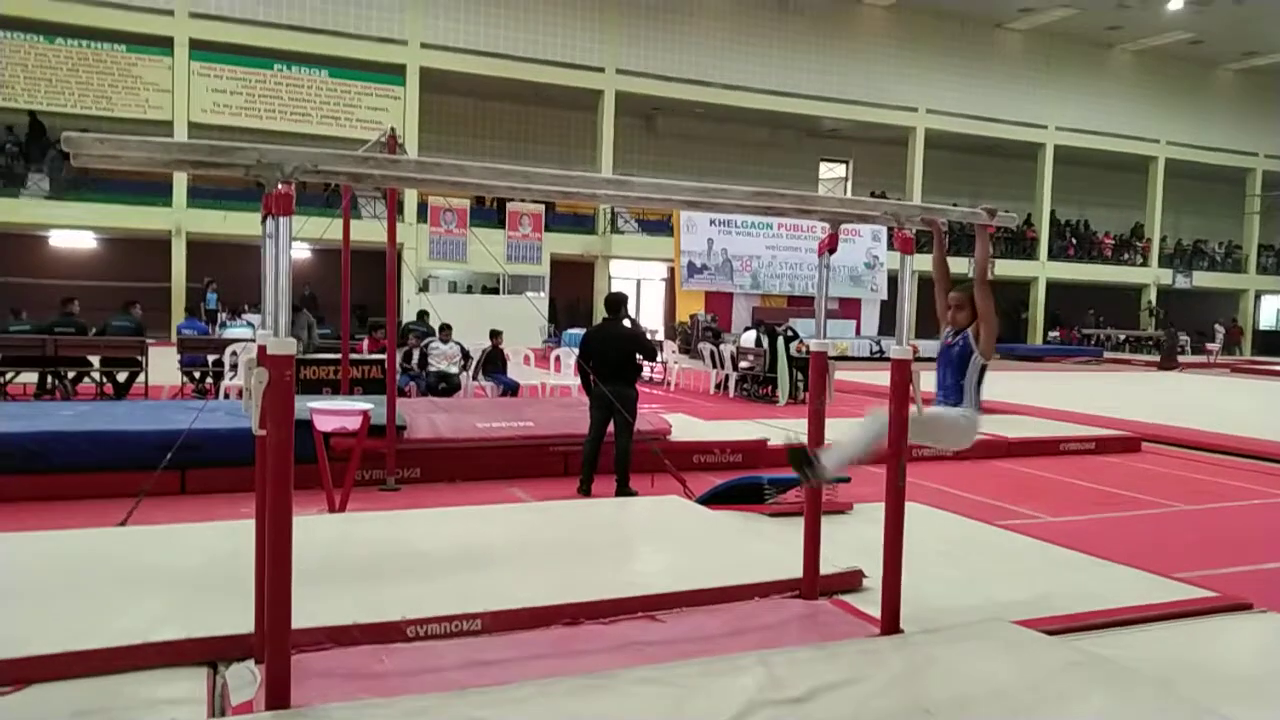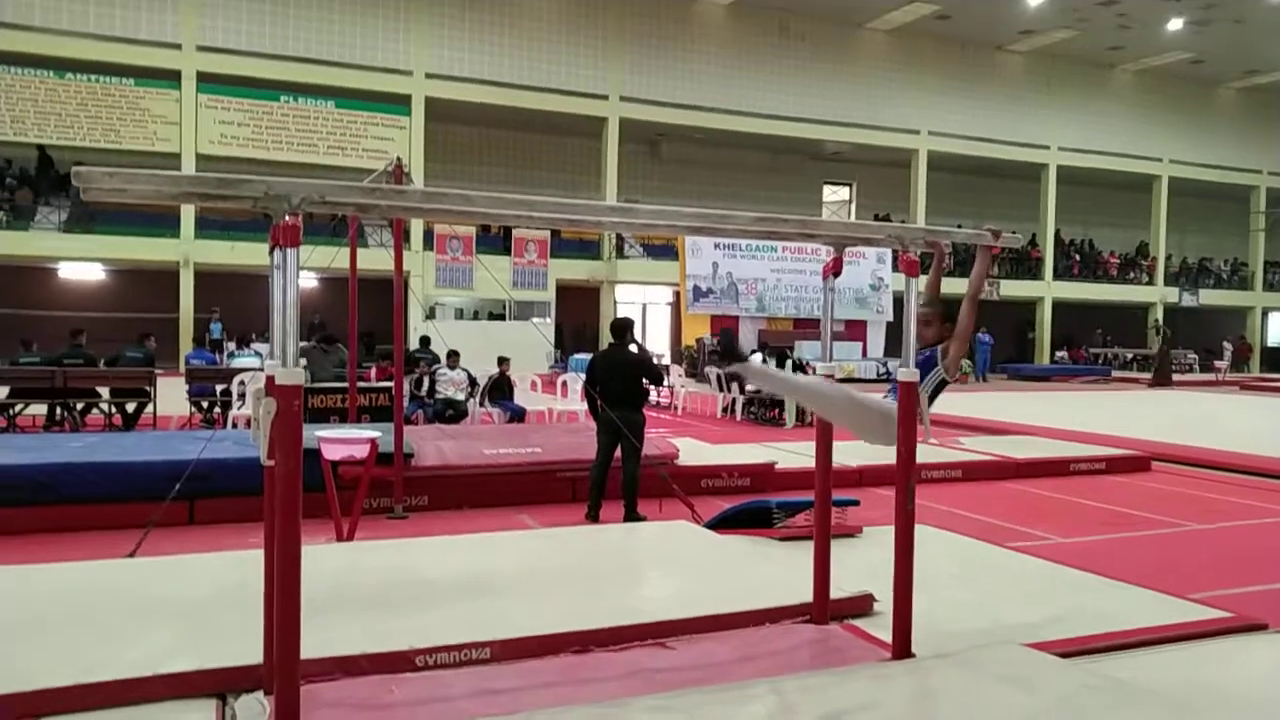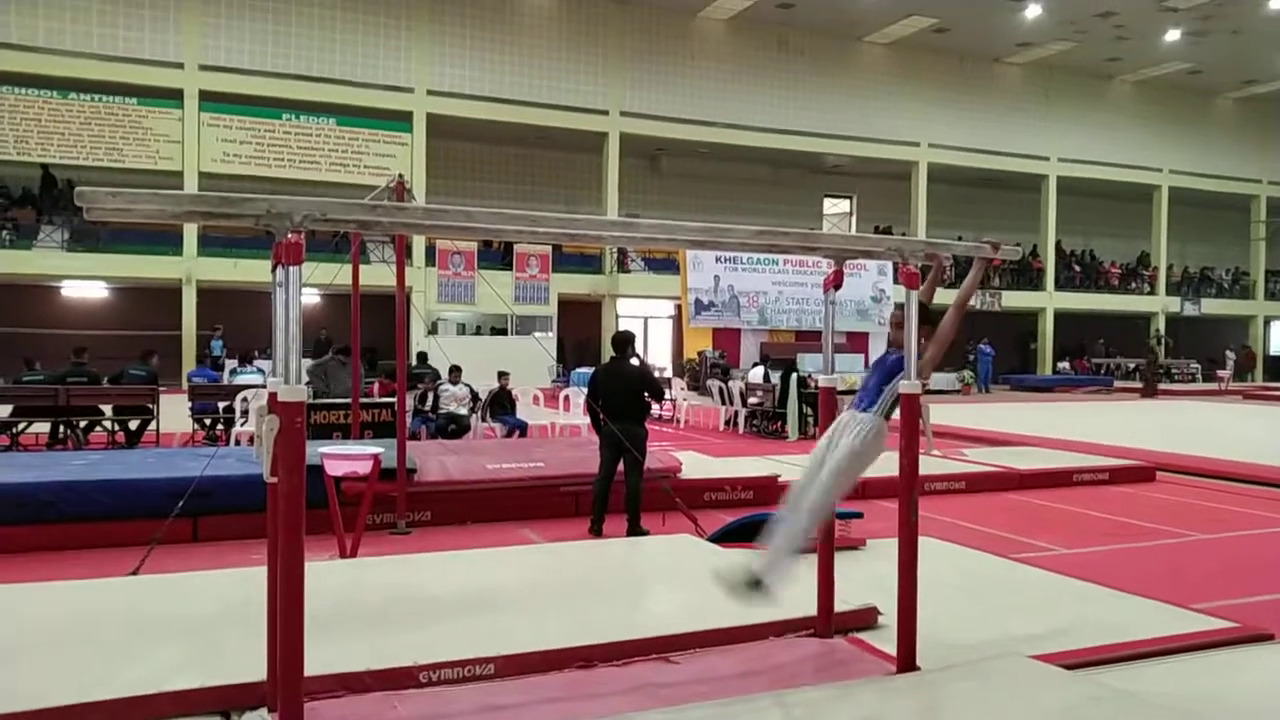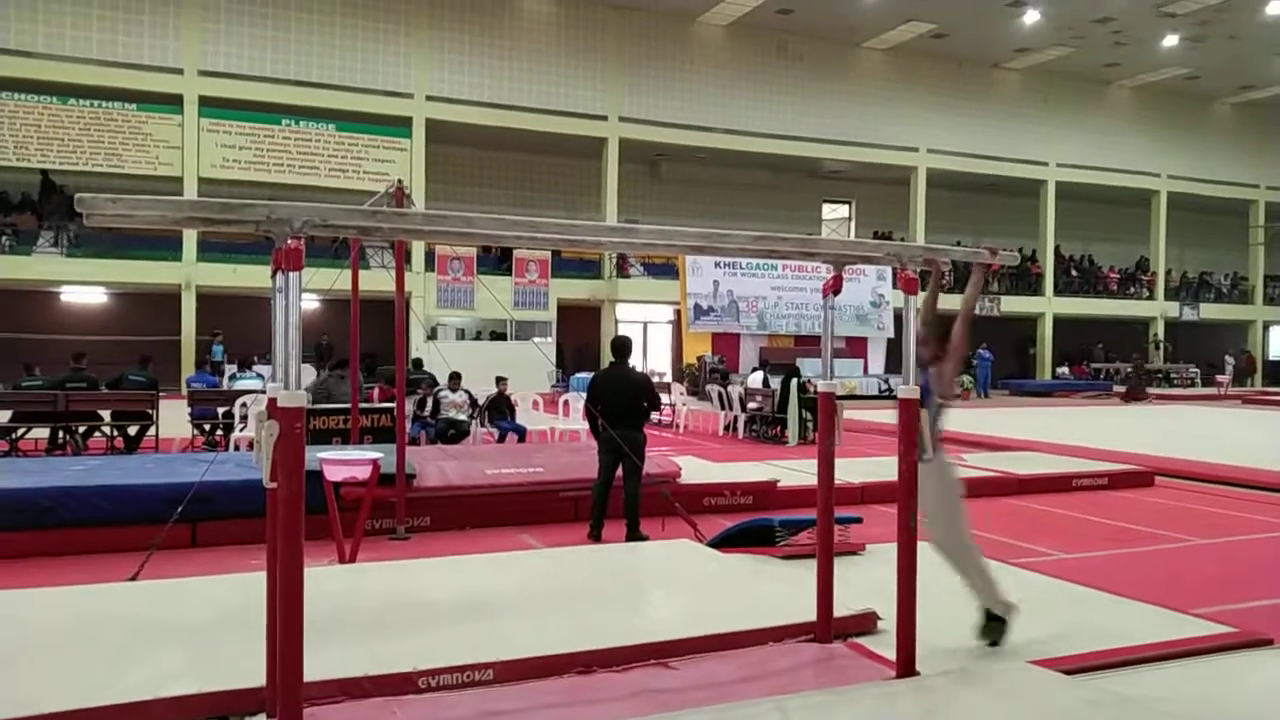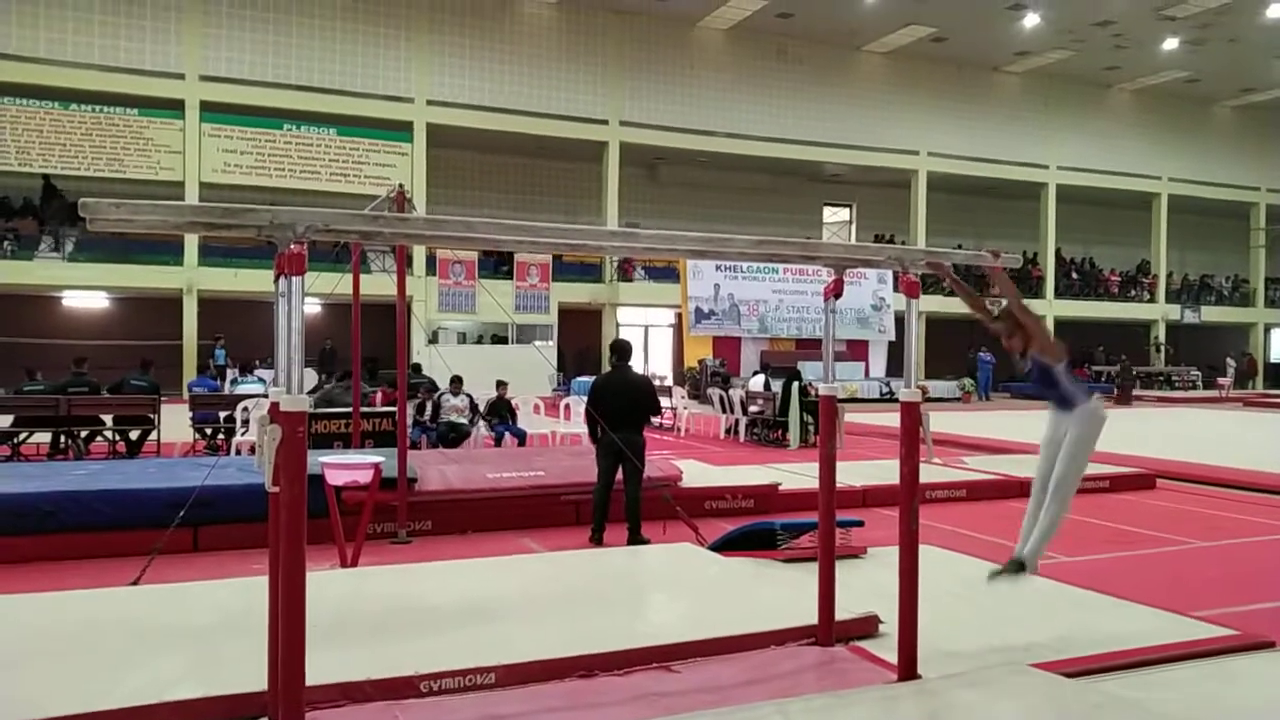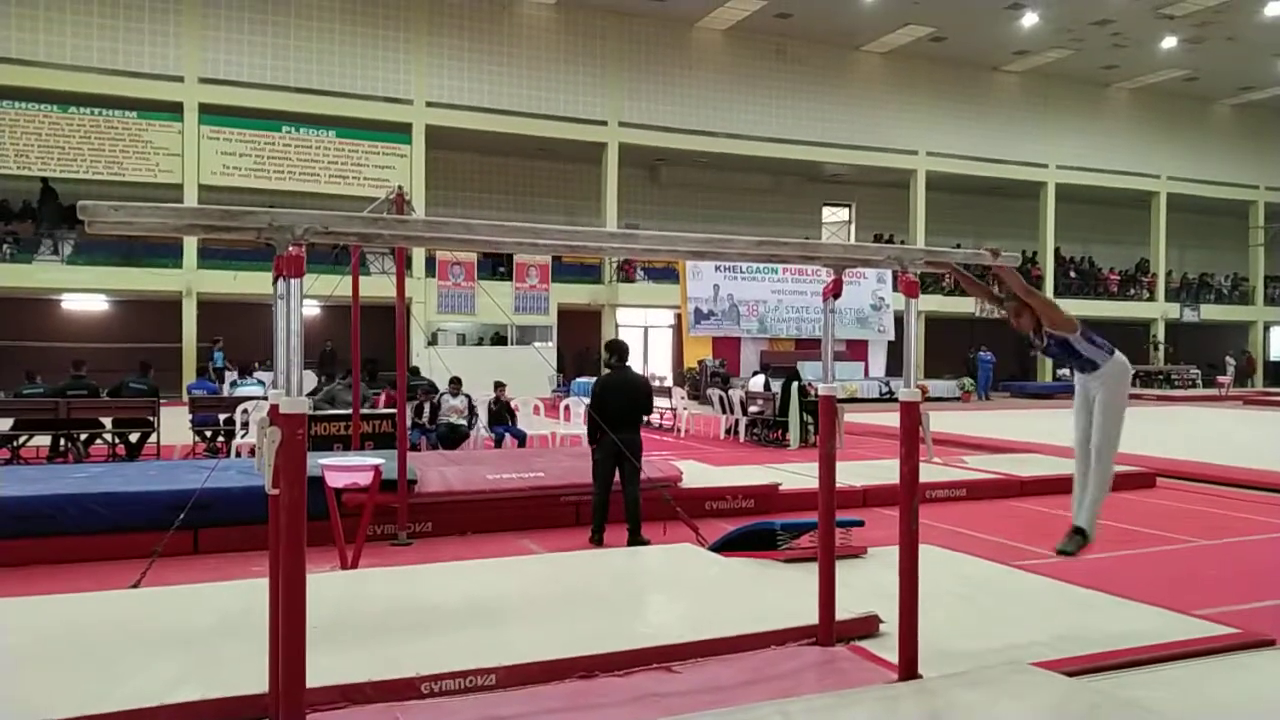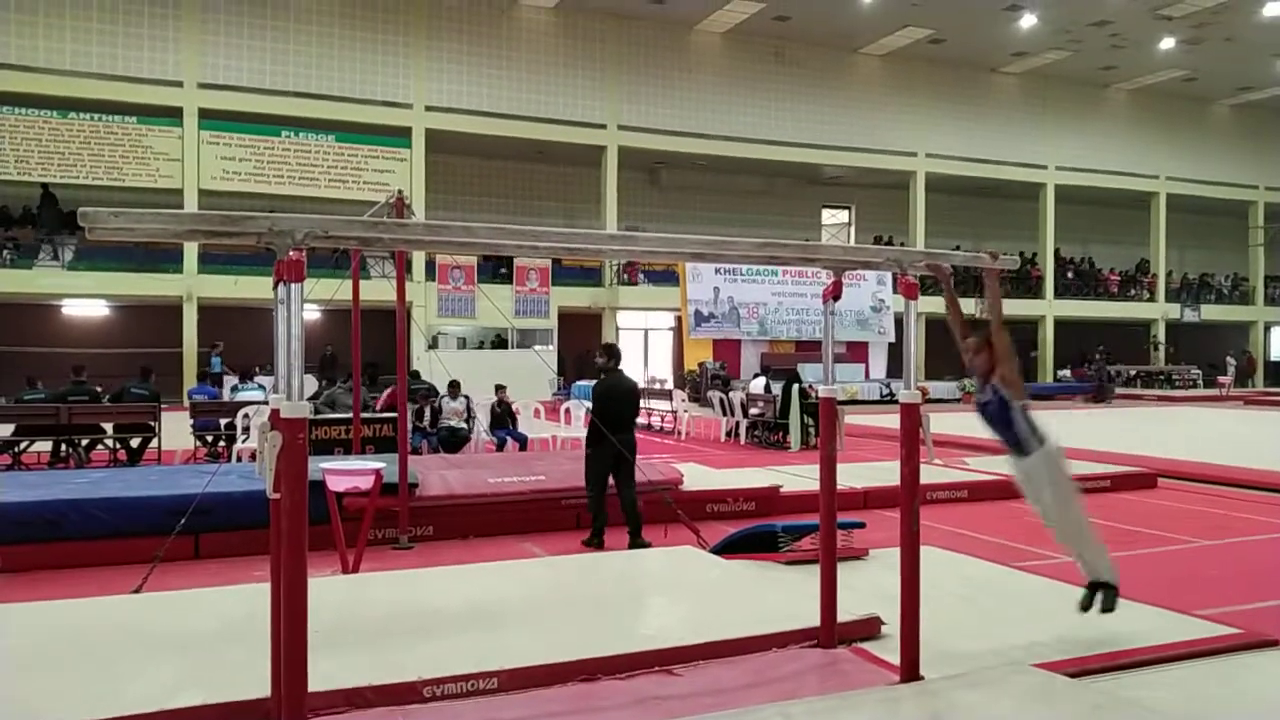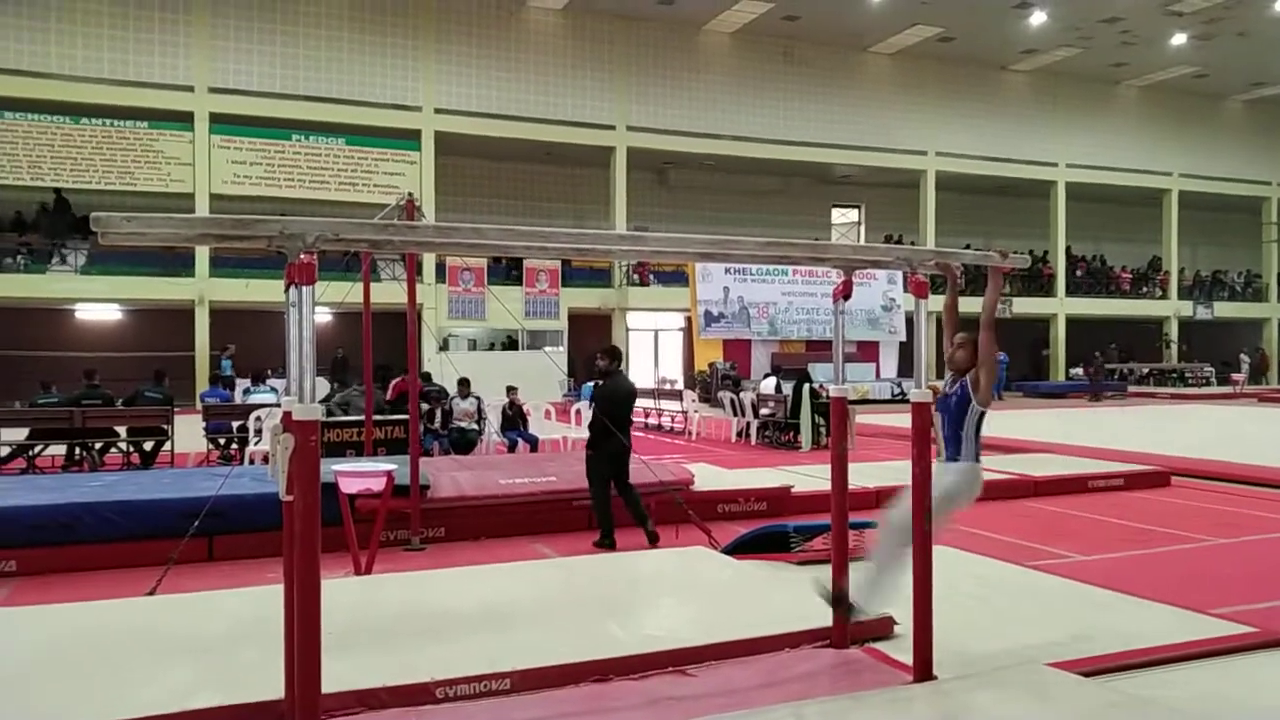
dt=0.3s
person 1, frame 1
left shoulder: (981, 337)
right shoulder: (949, 333)
left elbow: (980, 281)
right elbow: (941, 282)
left wrist: (982, 235)
right wrist: (938, 237)
left hip: (960, 424)
right hip: (939, 419)
left knee: (888, 417)
right knee: (885, 419)
left ankle: (823, 465)
person 1, frame 2
left shoulder: (950, 354)
right shoulder: (923, 349)
left elbow: (971, 298)
right elbow: (930, 300)
left wrist: (984, 255)
right wrist: (938, 259)
left hip: (894, 421)
right hip: (878, 418)
left knee: (831, 394)
left ankle: (745, 368)
person 1, frame 3
left shoulder: (925, 356)
right shoulder: (892, 353)
left elbow: (957, 308)
right elbow: (918, 310)
left wrist: (978, 269)
right wrist: (936, 272)
left hip: (869, 430)
right hip: (850, 423)
left knee: (818, 498)
right knee: (800, 494)
left ankle: (766, 573)
right ankle: (765, 568)
person 1, frame 4
left shoulder: (942, 375)
right shoulder: (925, 371)
left elbow: (963, 319)
right elbow: (926, 317)
left wrist: (977, 275)
right wrist: (934, 279)
left hip: (931, 471)
right hip: (918, 469)
left knee: (959, 549)
right knee: (945, 545)
left ankle: (997, 608)
right ankle: (992, 605)
person 1, frame 5
left shoulder: (1043, 347)
right shoulder: (1020, 349)
left elbow: (1020, 309)
right elbow: (980, 310)
left wrist: (999, 274)
right wrist: (949, 278)
left hip: (1084, 413)
right hip: (1060, 415)
left knee: (1062, 485)
right knee: (1041, 485)
left ankle: (1027, 556)
right ankle: (1022, 554)
person 1, frame 6
left shoulder: (1054, 320)
right shoulder: (1031, 327)
left elbow: (1025, 291)
right elbow: (988, 295)
left wrist: (999, 265)
right wrist: (953, 270)
left hip: (1110, 373)
right hip: (1085, 377)
left knee: (1101, 452)
right knee: (1083, 452)
left ankle: (1084, 527)
right ankle: (1079, 523)
person 1, frame 7
left shoulder: (1007, 380)
right shoulder: (980, 380)
left elbow: (996, 326)
right elbow: (959, 327)
left wrist: (992, 282)
right wrist: (947, 289)
left hip: (1042, 461)
right hip: (1021, 465)
left knee: (1072, 527)
right knee: (1057, 527)
left ankle: (1105, 579)
right ankle: (1094, 577)
person 1, frame 8
left shoulder: (980, 383)
right shoulder: (951, 379)
left elbow: (988, 329)
right elbow: (949, 325)
left wrist: (995, 282)
right wrist: (953, 286)
left hip: (963, 475)
right hip: (946, 470)
left knee: (900, 523)
right knee: (895, 524)
left ankle: (861, 600)
person 2, frame 1
left shoulder: (592, 333)
right shoulder: (631, 334)
left elbow: (582, 365)
right elbow: (652, 355)
left wrist: (589, 390)
right wrist: (640, 332)
left hip: (600, 390)
right hip: (624, 391)
left knee: (593, 436)
right knee: (623, 439)
left ankle: (585, 484)
right ankle: (622, 487)
person 2, frame 2
left shoulder: (598, 358)
right shoulder: (637, 359)
left elbow: (589, 390)
right elbow: (658, 379)
left wrist: (597, 415)
right wrist: (646, 355)
left hip: (607, 415)
right hip: (631, 416)
left knee: (601, 462)
right knee: (630, 464)
left ankle: (593, 510)
right ankle: (630, 512)
person 2, frame 3
left shoulder: (600, 372)
right shoulder: (639, 372)
left elbow: (591, 403)
right elbow: (659, 395)
left wrist: (599, 429)
left hip: (609, 429)
right hip: (633, 430)
left knee: (603, 476)
right knee: (633, 478)
left ankle: (596, 524)
right ankle: (633, 526)
person 2, frame 4
left shoulder: (599, 377)
right shoulder: (639, 378)
left elbow: (590, 409)
right elbow: (656, 405)
left wrist: (598, 434)
left hip: (608, 435)
right hip: (632, 435)
left knee: (602, 481)
right knee: (632, 484)
left ankle: (595, 529)
right ankle: (633, 531)
person 2, frame 5
left shoulder: (601, 381)
right shoulder: (642, 381)
left elbow: (591, 413)
right elbow: (656, 410)
left wrist: (595, 438)
left hip: (608, 439)
right hip: (634, 439)
left knee: (603, 485)
right knee: (633, 488)
left ankle: (597, 533)
right ankle: (634, 534)
person 2, frame 6
left shoulder: (603, 382)
right shoulder: (641, 381)
left elbow: (593, 414)
right elbow: (648, 410)
left wrist: (592, 440)
left hip: (607, 440)
right hip: (632, 439)
left knee: (601, 487)
right knee: (631, 488)
left ankle: (597, 534)
right ankle: (634, 535)
person 2, frame 7
left shoulder: (603, 385)
right shoulder: (631, 385)
left elbow: (597, 418)
right elbow: (635, 412)
left wrist: (590, 444)
left hip: (604, 443)
right hip: (626, 441)
left knee: (596, 490)
right knee: (628, 489)
left ankle: (596, 536)
right ankle: (636, 537)
person 2, frame 8
left shoulder: (606, 388)
right shoulder: (628, 385)
left elbow: (599, 420)
left wrist: (591, 445)
left hip: (603, 444)
right hip: (623, 441)
left knee: (600, 491)
right knee: (624, 486)
left ankle: (607, 537)
right ankle: (646, 525)
